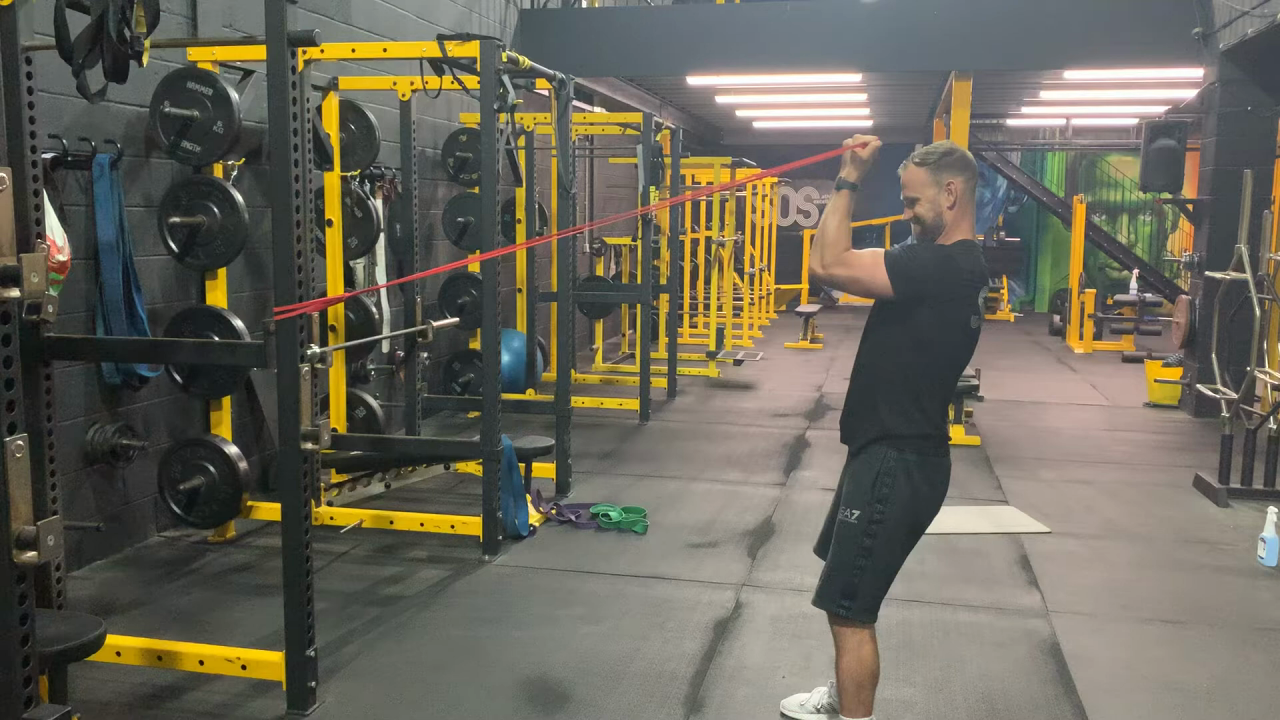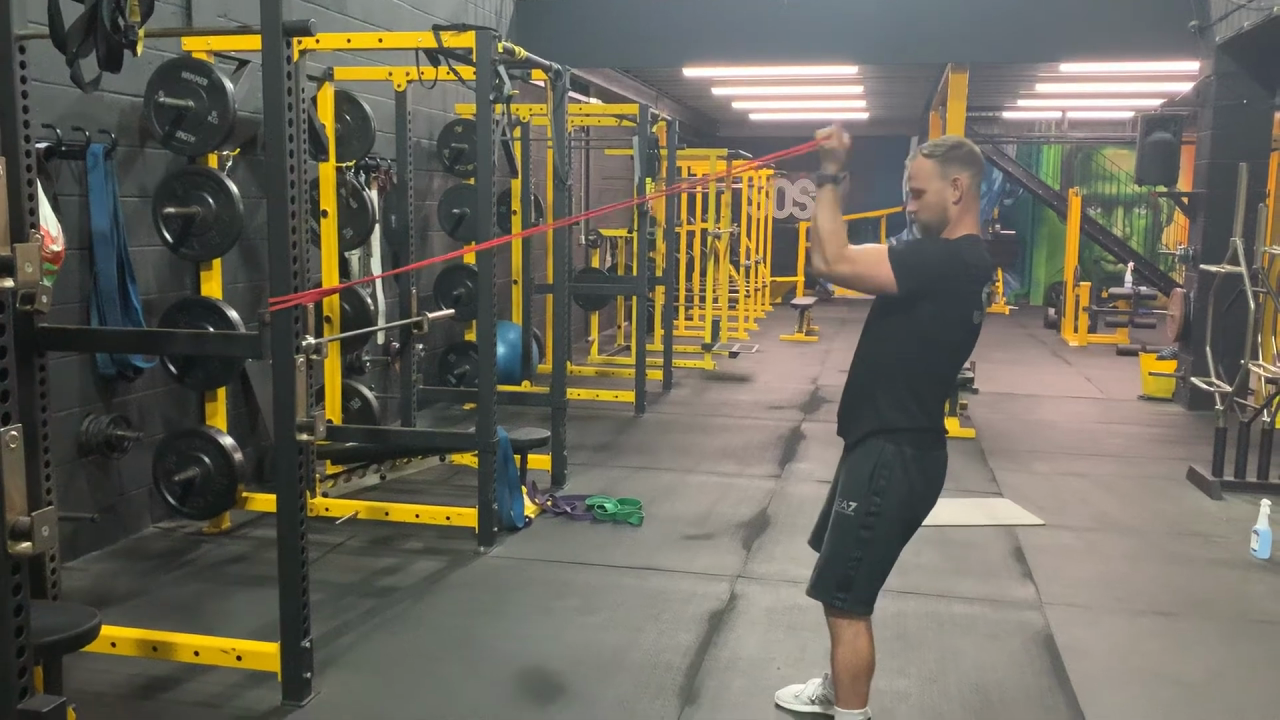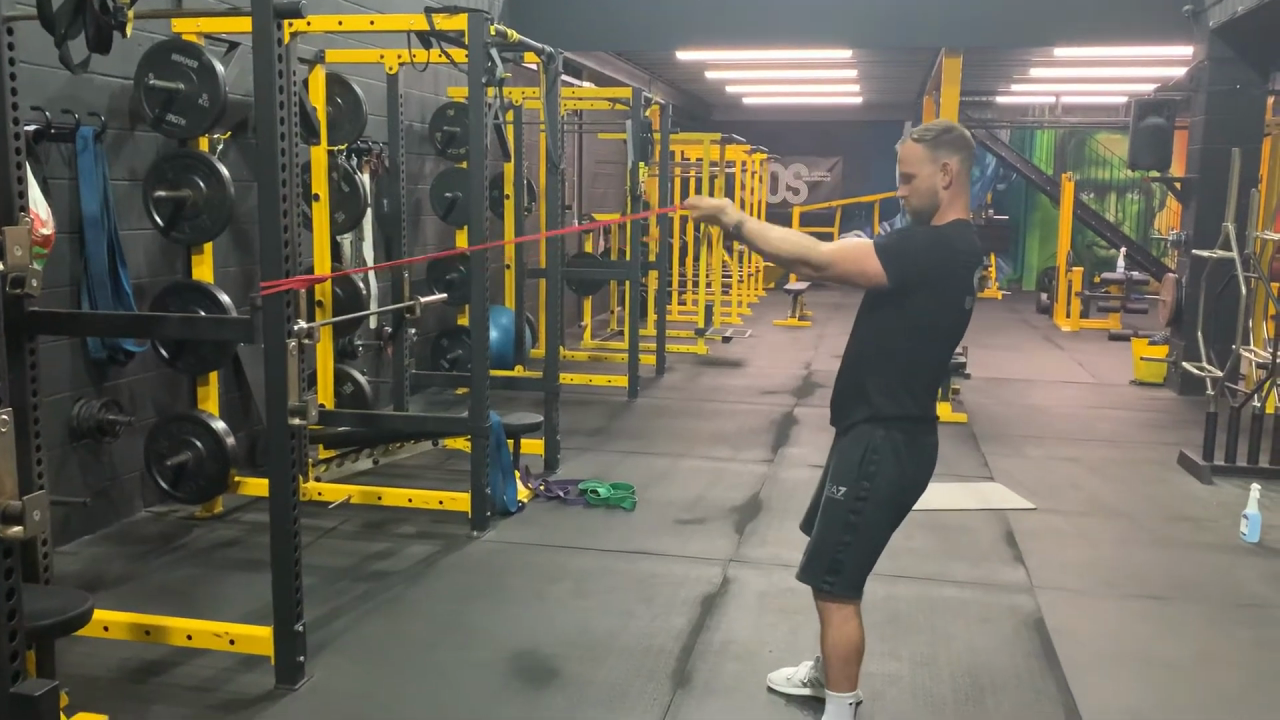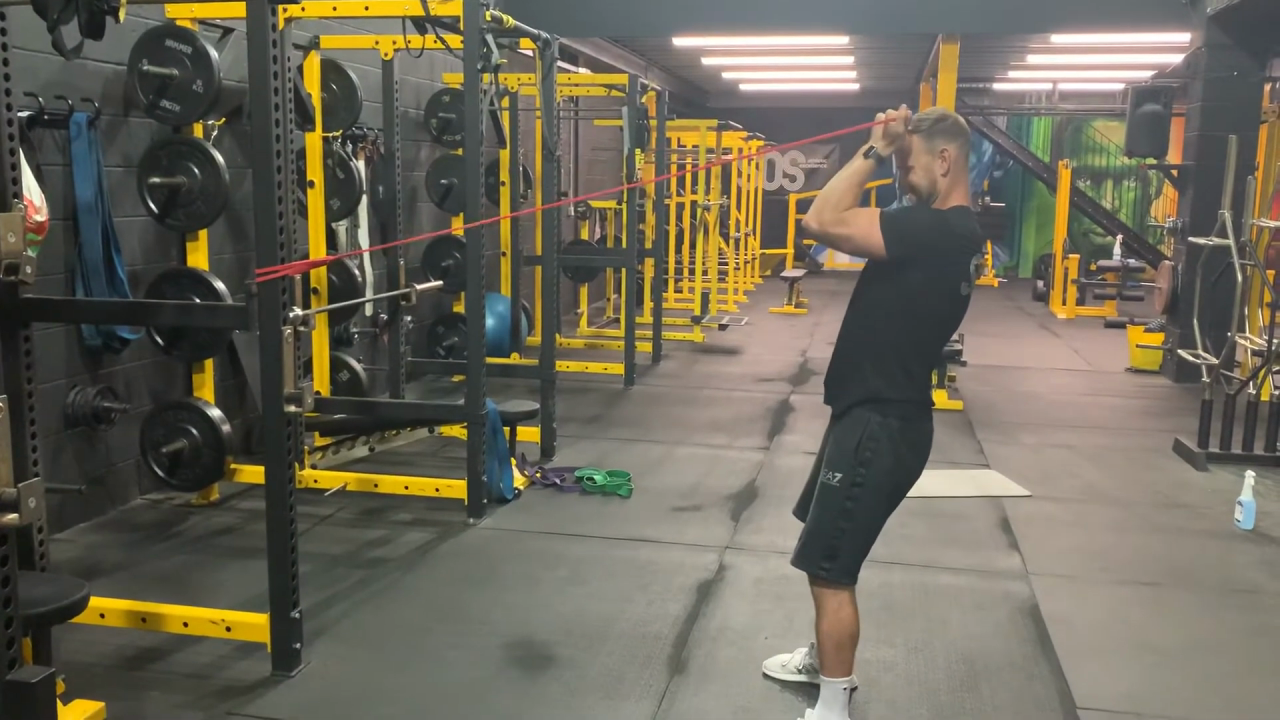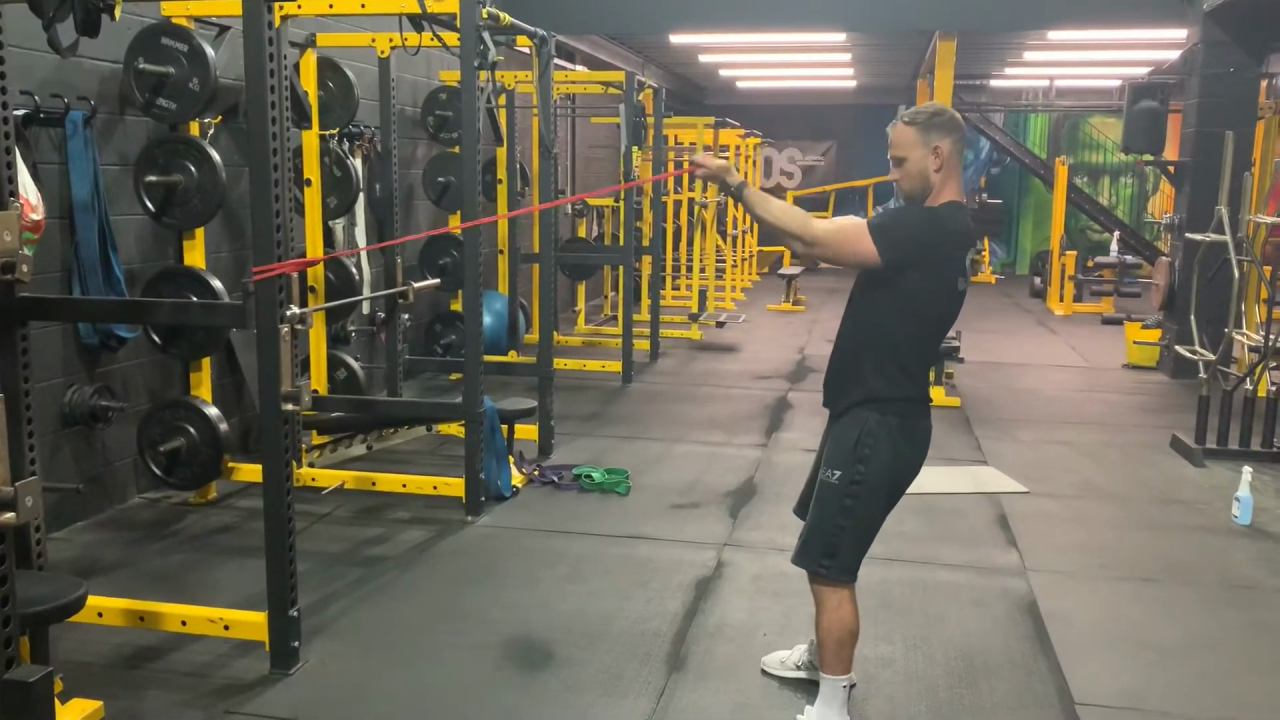
dt=1s
person 1, frame 1
left shoulder: (942, 267)
right shoulder: (951, 265)
left elbow: (828, 265)
left wrist: (848, 179)
left hip: (898, 462)
right hip: (894, 450)
left knee: (849, 607)
right knee: (845, 593)
person 1, frame 2
left shoulder: (947, 262)
right shoulder: (953, 259)
left elbow: (834, 262)
right elbow: (859, 265)
left wrist: (828, 176)
left hip: (894, 455)
right hip: (889, 443)
left knee: (844, 598)
right knee: (842, 583)
person 1, frame 3
left shoulder: (937, 250)
right shoulder: (941, 245)
left elbow: (819, 263)
right elbow: (842, 257)
left wrist: (735, 220)
left hip: (885, 441)
right hip: (880, 429)
left knee: (833, 583)
right knee: (830, 570)
right ankle: (828, 672)
person 1, frame 4
left shoulder: (938, 231)
right shoulder: (945, 230)
left elbow: (822, 222)
right elbow: (846, 225)
left wrist: (873, 151)
left hip: (881, 424)
right hip: (877, 412)
left knee: (828, 568)
right knee: (826, 553)
right ankle: (826, 659)
person 1, frame 5
left shoulder: (930, 230)
right shoulder: (938, 226)
left elbow: (811, 239)
right elbow: (834, 235)
left wrist: (735, 182)
left hip: (880, 422)
right hip: (876, 410)
left knee: (828, 565)
right knee: (827, 551)
right ankle: (826, 656)
